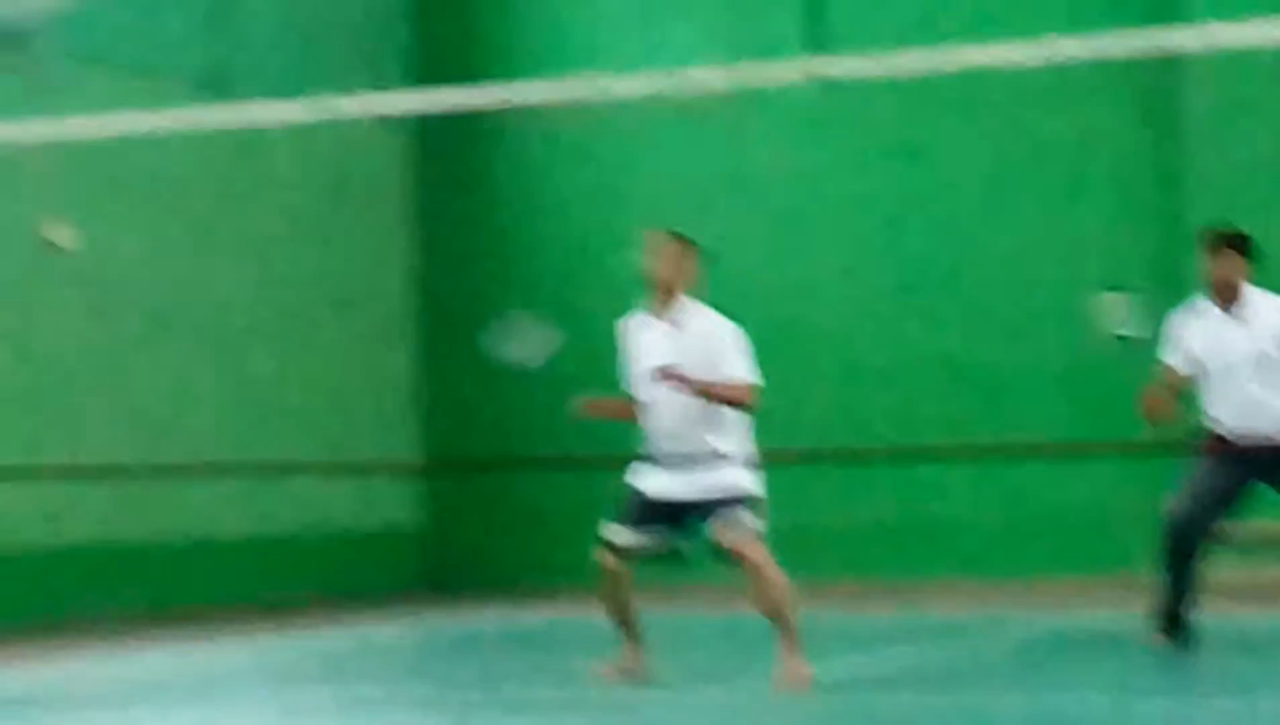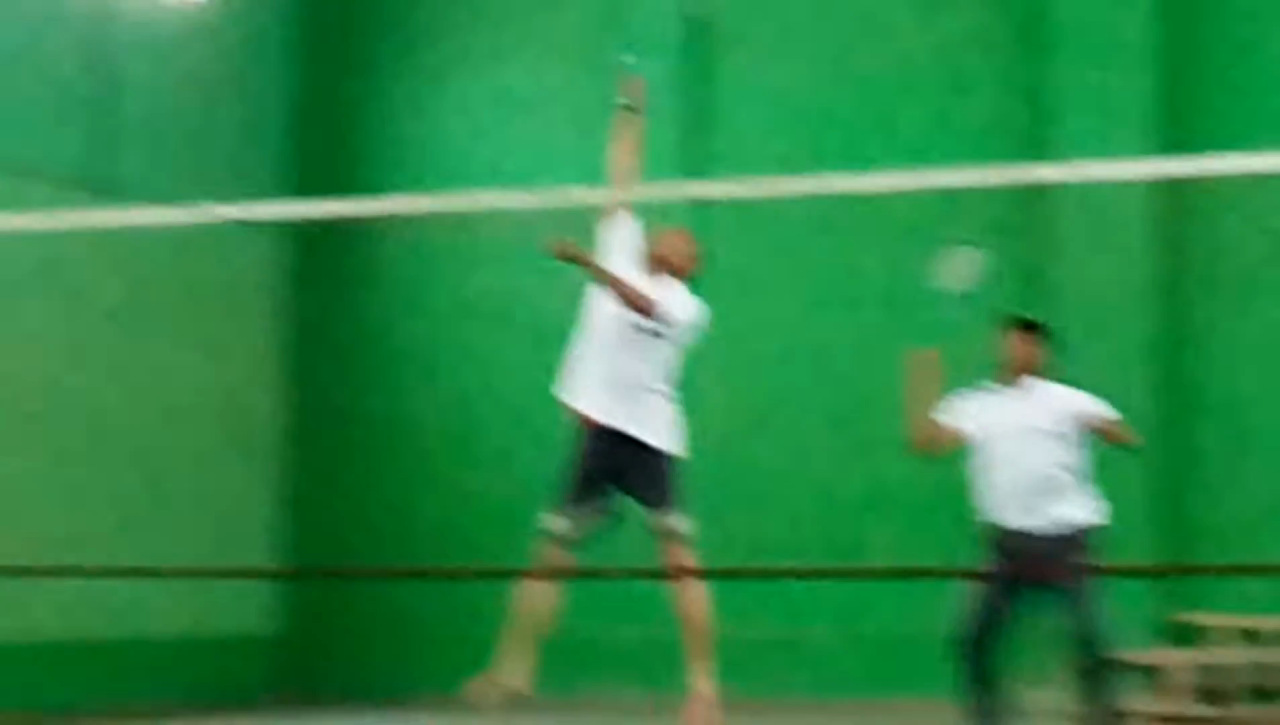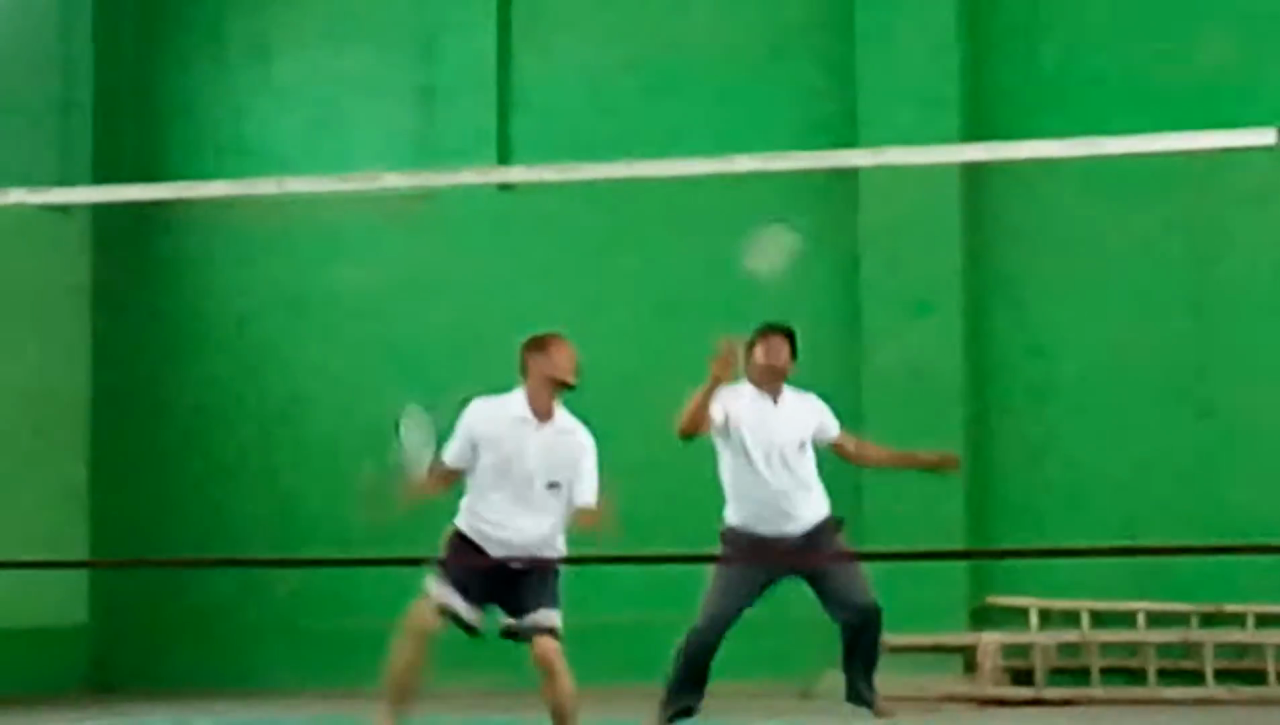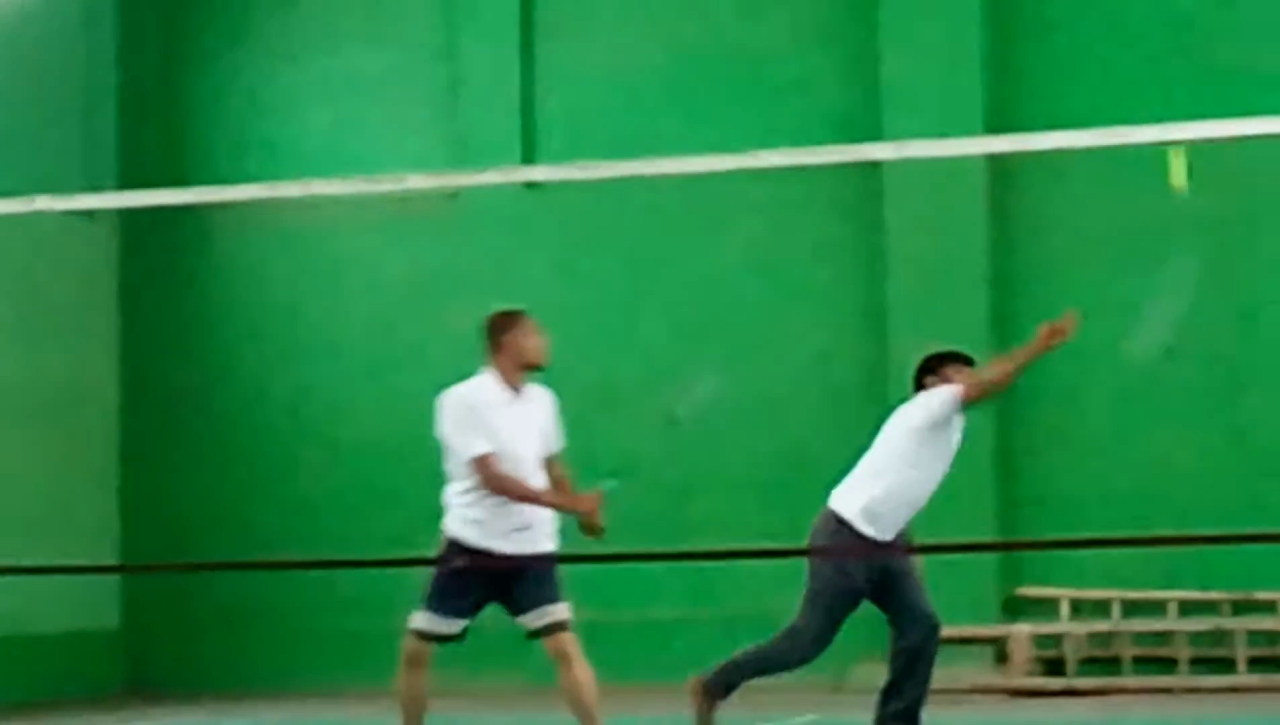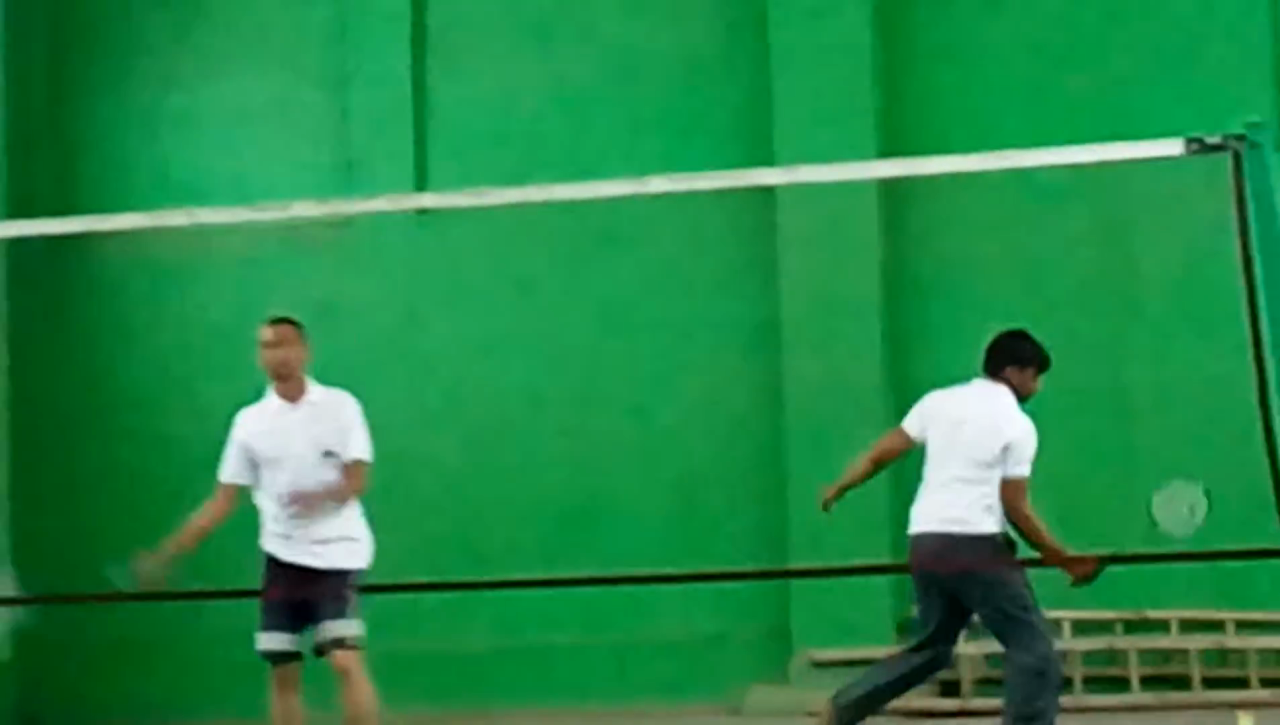
dt=0.4s
person 1, frame 1
left shoulder: (718, 330)
right shoulder: (633, 330)
left elbow: (746, 397)
left wrist: (692, 382)
right wrist: (602, 407)
left hip: (719, 467)
right hip: (660, 473)
left knee: (749, 551)
right knee: (608, 560)
left ankle: (793, 653)
right ankle: (632, 651)
person 1, frame 2
left shoulder: (684, 306)
right shoulder: (618, 261)
left elbow: (643, 303)
right elbow: (622, 177)
left wrist: (590, 265)
right wrist: (632, 112)
left hip: (647, 439)
right hip: (597, 428)
left knee: (678, 560)
right knee: (550, 556)
right ankle: (513, 668)
person 1, frame 3
left shoulder: (577, 439)
right shoulder: (484, 414)
left elbow: (585, 514)
right elbow: (446, 475)
left wrist: (597, 523)
right wrist: (416, 487)
left hip: (536, 557)
right hip: (474, 541)
left knee: (547, 655)
right knee: (421, 623)
person 1, frame 4
left shoulder: (544, 402)
right shoulder: (461, 400)
right elbow: (492, 478)
left wrist: (581, 511)
right wrist: (569, 504)
left hip: (530, 549)
right hip: (471, 544)
left knee: (565, 647)
right knee: (415, 650)
person 1, frame 5
left shoulder: (342, 406)
right shoulder: (249, 422)
left elbow: (358, 479)
right elbow: (225, 500)
left wrist: (319, 496)
right wrist: (167, 552)
left hip: (337, 556)
right hip: (284, 557)
left knee: (346, 664)
right knee: (284, 673)
person 2, frame 1
right shoulder: (1186, 323)
right elbow: (1171, 386)
right wrist: (1155, 404)
right hip: (1227, 444)
right knee: (1181, 524)
right ankle: (1172, 619)
person 2, frame 2
left shoulder: (1066, 401)
right shoulder: (971, 405)
left elbow: (1123, 437)
right elbow: (926, 441)
left wrist: (1108, 430)
right wrist: (923, 381)
left hip: (1065, 537)
right hip: (1011, 540)
left knee: (1084, 636)
right knee: (976, 636)
person 2, frame 3
left shoulder: (809, 407)
right shoulder: (726, 400)
left elbow: (855, 450)
right elbow: (687, 429)
left wrist: (920, 461)
right wrist: (715, 381)
left hip: (812, 533)
right hip: (750, 540)
left knee: (862, 609)
right knee: (708, 629)
left ankle: (862, 688)
person 2, frame 4
left shoulder: (940, 424)
right shoulder: (933, 406)
right elbow: (981, 386)
right wrist: (1038, 346)
left hip: (879, 542)
right hip: (845, 537)
left knee: (921, 626)
right knee: (809, 639)
right ankle: (714, 686)
person 2, frame 5
left shoulder: (937, 402)
right shoulder: (1017, 425)
left elbow: (881, 454)
right elbow: (1016, 510)
left wrist: (837, 489)
right wrist: (1065, 559)
left hip: (925, 544)
right hip: (977, 548)
left knee: (933, 649)
right knee: (1032, 646)
